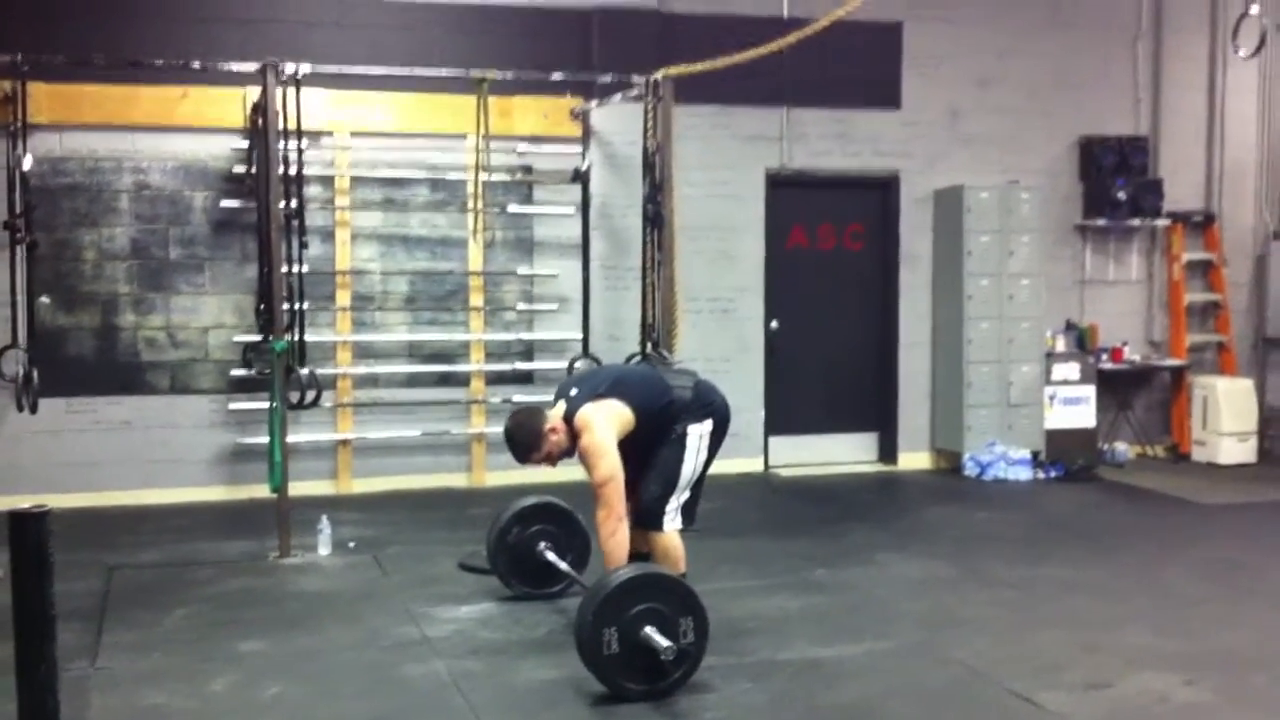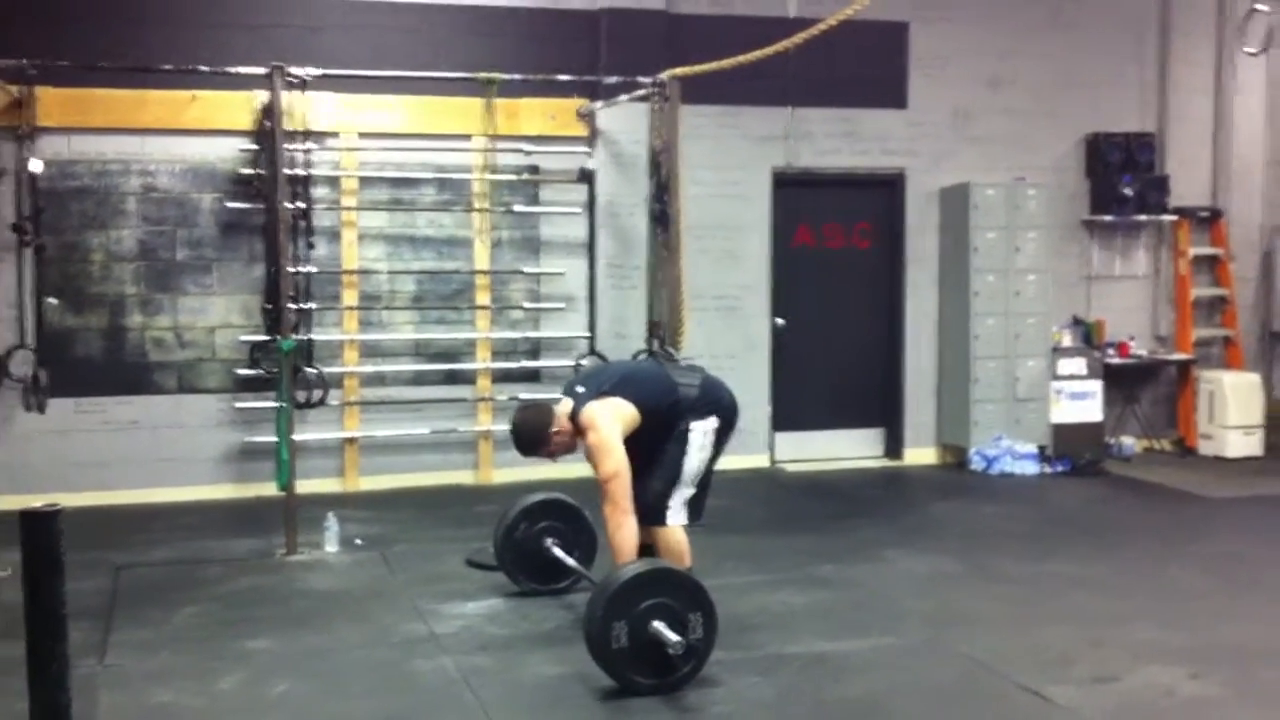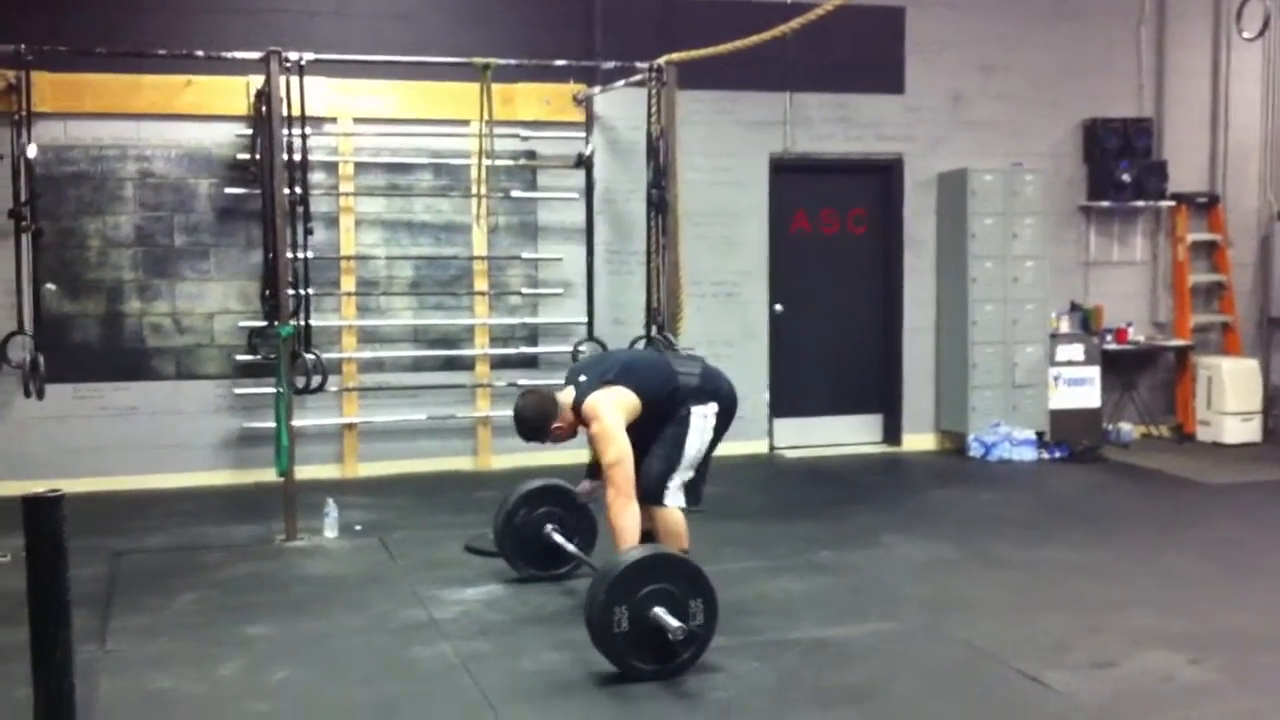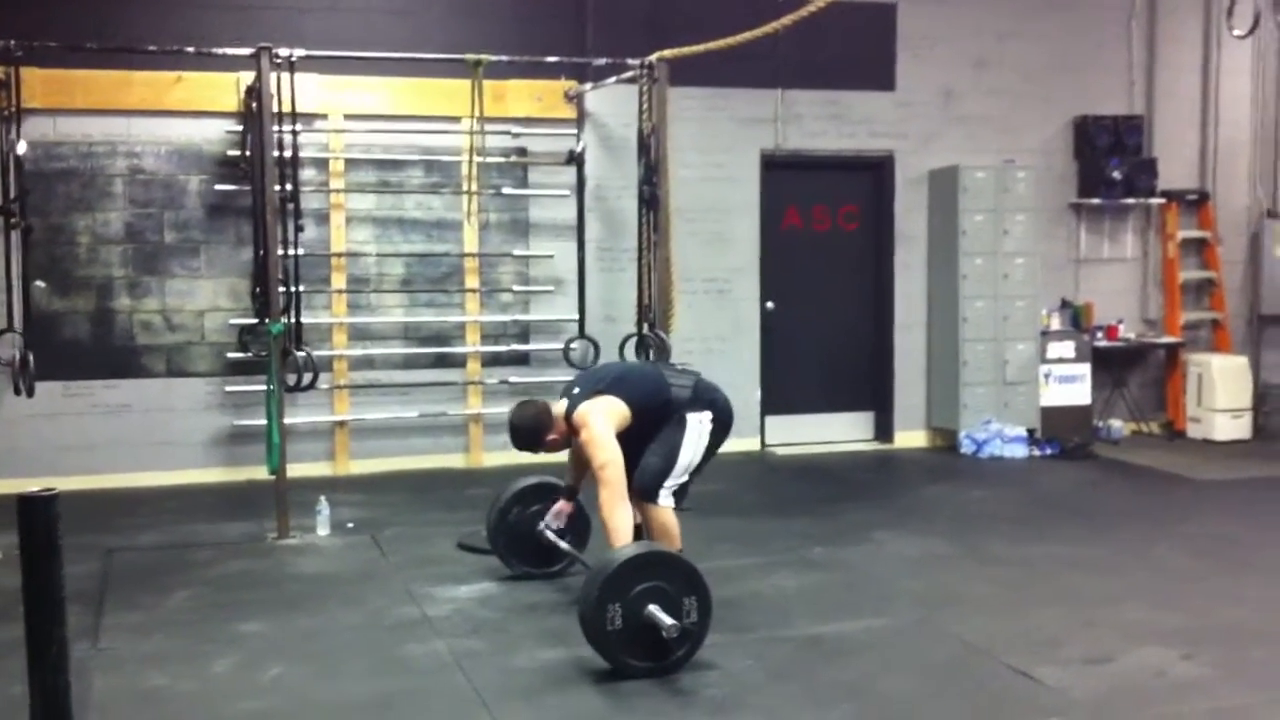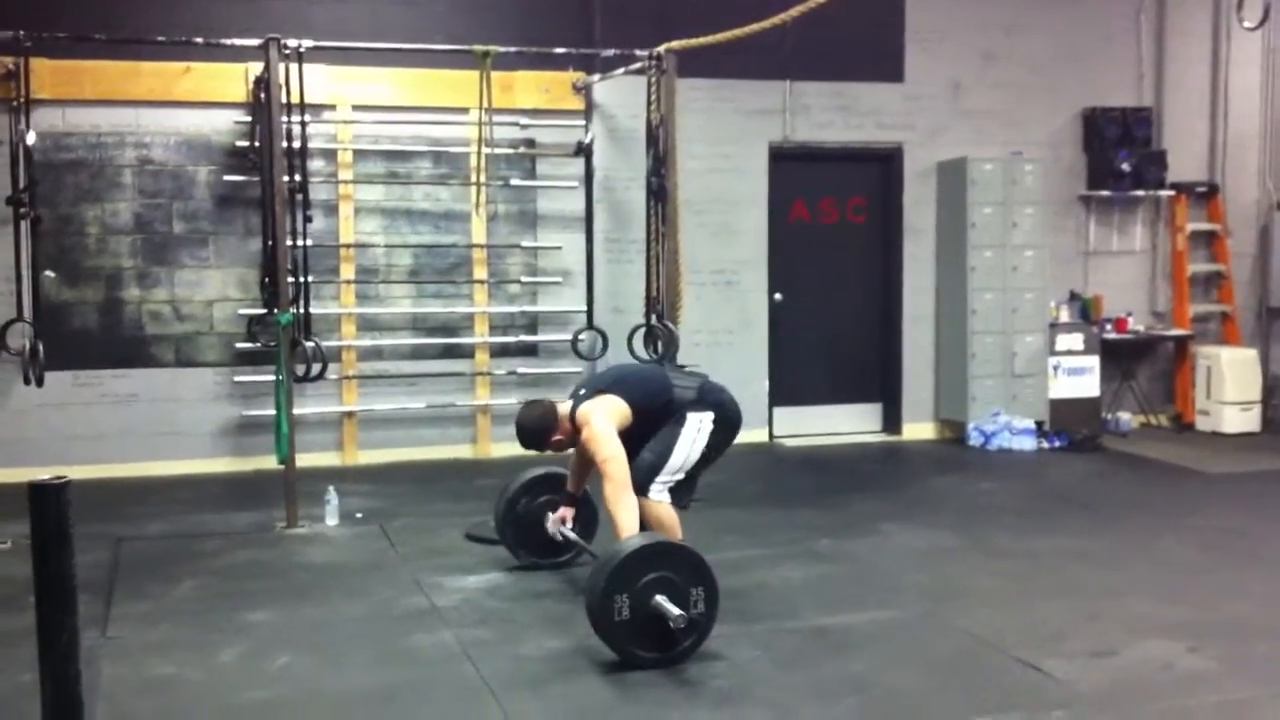
dt=0.2s
person 1, frame 1
left shoulder: (592, 430)
right shoulder: (563, 402)
left elbow: (612, 517)
left hip: (700, 413)
left knee: (656, 511)
right knee: (629, 500)
person 1, frame 2
left shoulder: (598, 426)
right shoulder: (571, 396)
left elbow: (618, 512)
left hip: (707, 409)
right hip: (673, 407)
left knee: (660, 507)
right knee: (635, 496)
person 1, frame 3
left shoulder: (601, 415)
right shoulder: (573, 386)
left elbow: (621, 498)
right wrist: (594, 474)
left hip: (707, 400)
left knee: (656, 488)
right knee: (629, 476)
person 1, frame 4
left shoulder: (591, 423)
right shoulder: (570, 400)
left elbow: (614, 500)
right elbow: (580, 445)
right wrist: (569, 496)
left hip: (703, 411)
left knee: (650, 487)
right knee: (618, 479)
person 1, frame 5
left shoulder: (593, 423)
right shoulder: (580, 403)
left elbow: (620, 494)
right elbow: (584, 452)
right wrist: (569, 502)
left hip: (711, 411)
left knee: (646, 481)
right knee: (622, 472)
